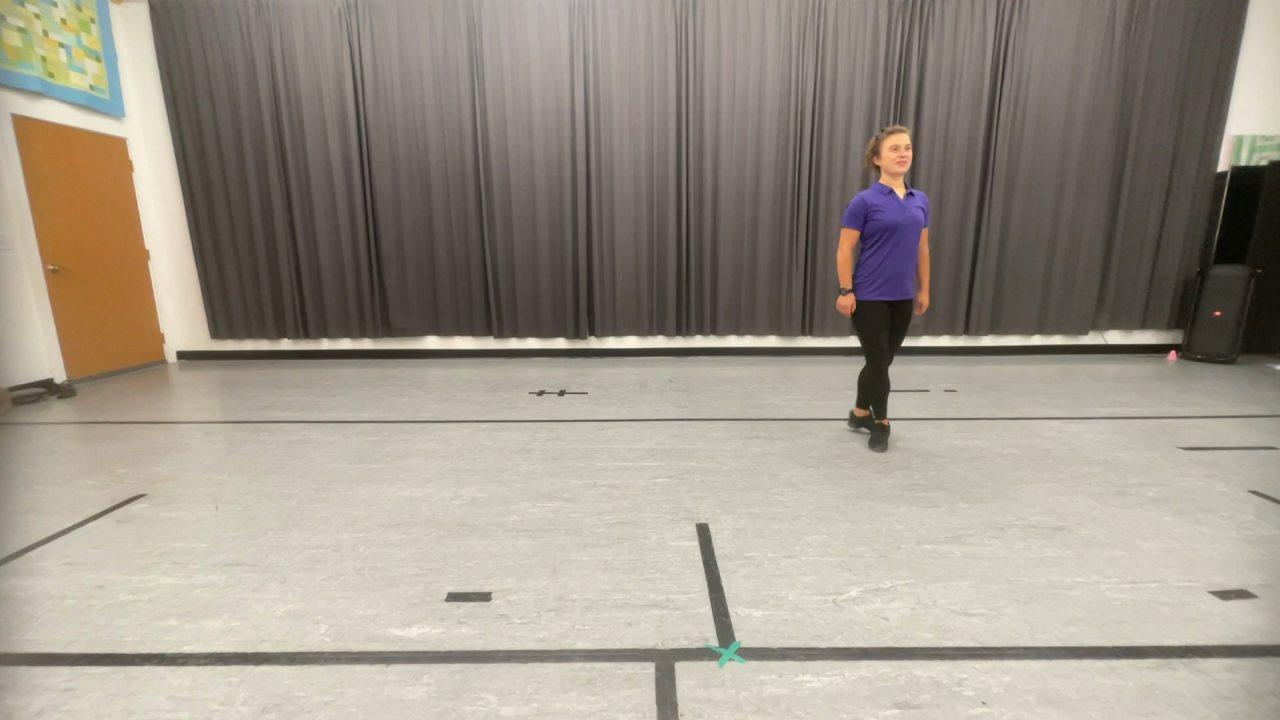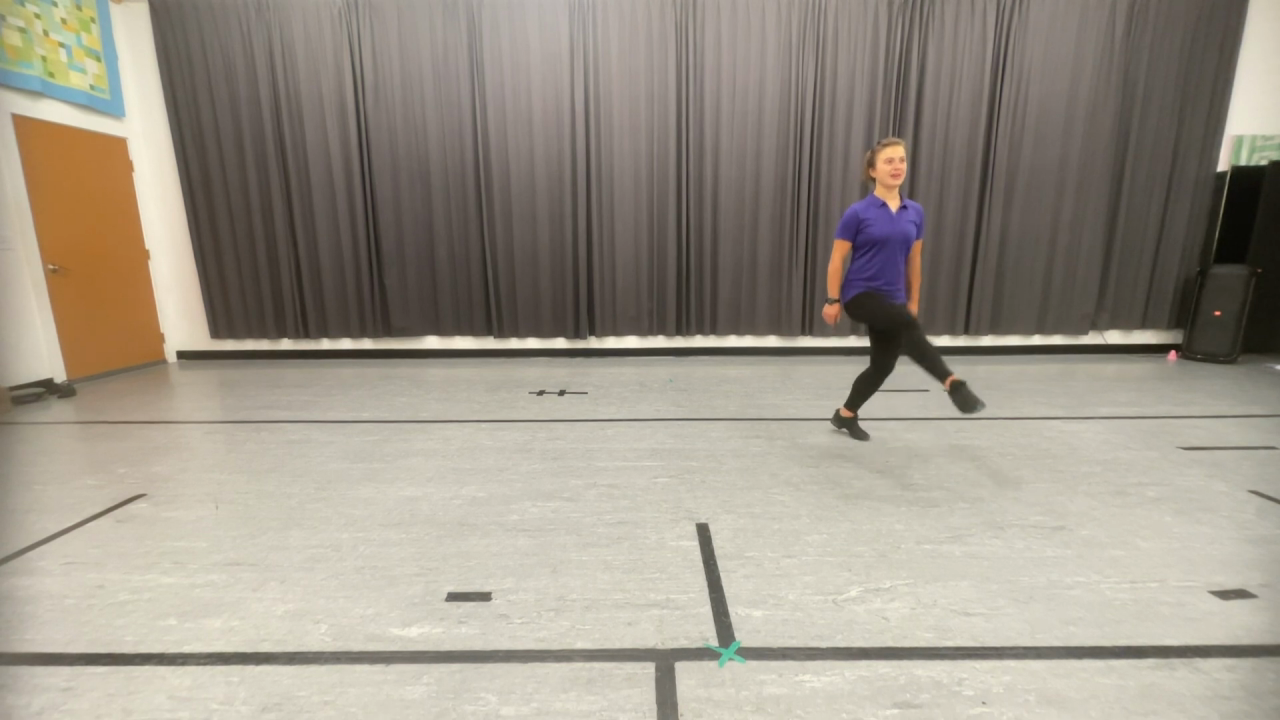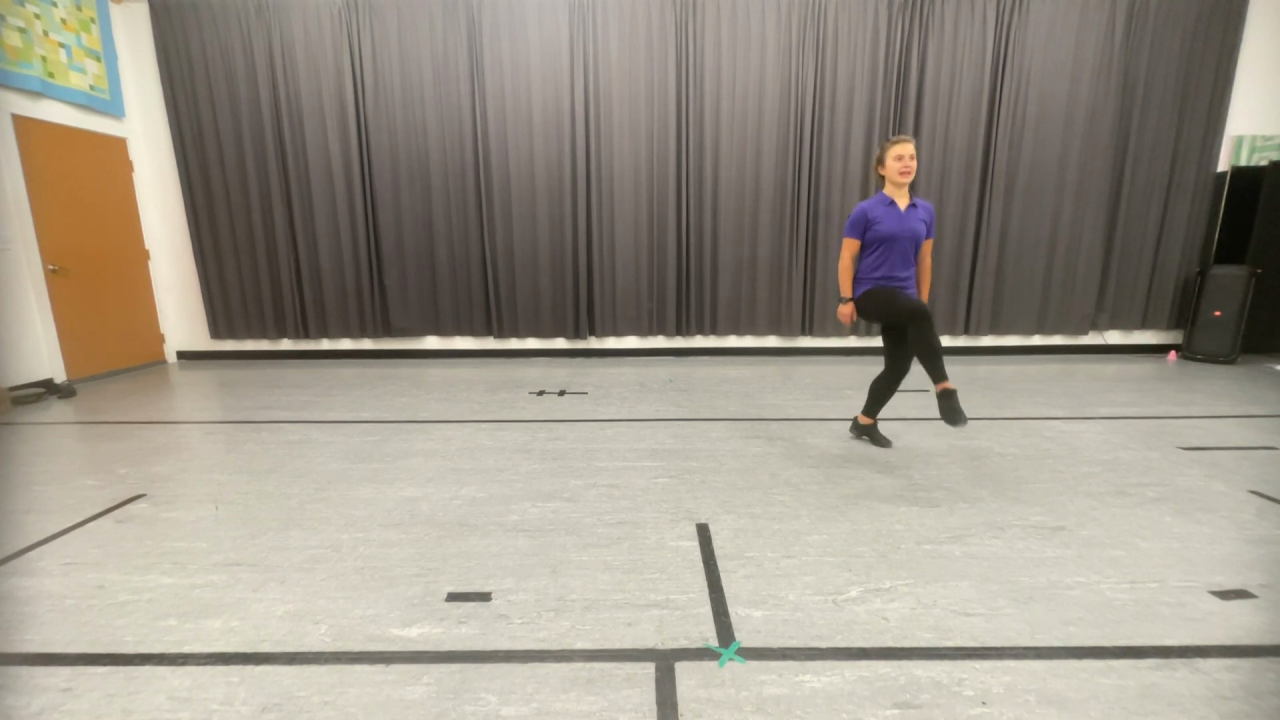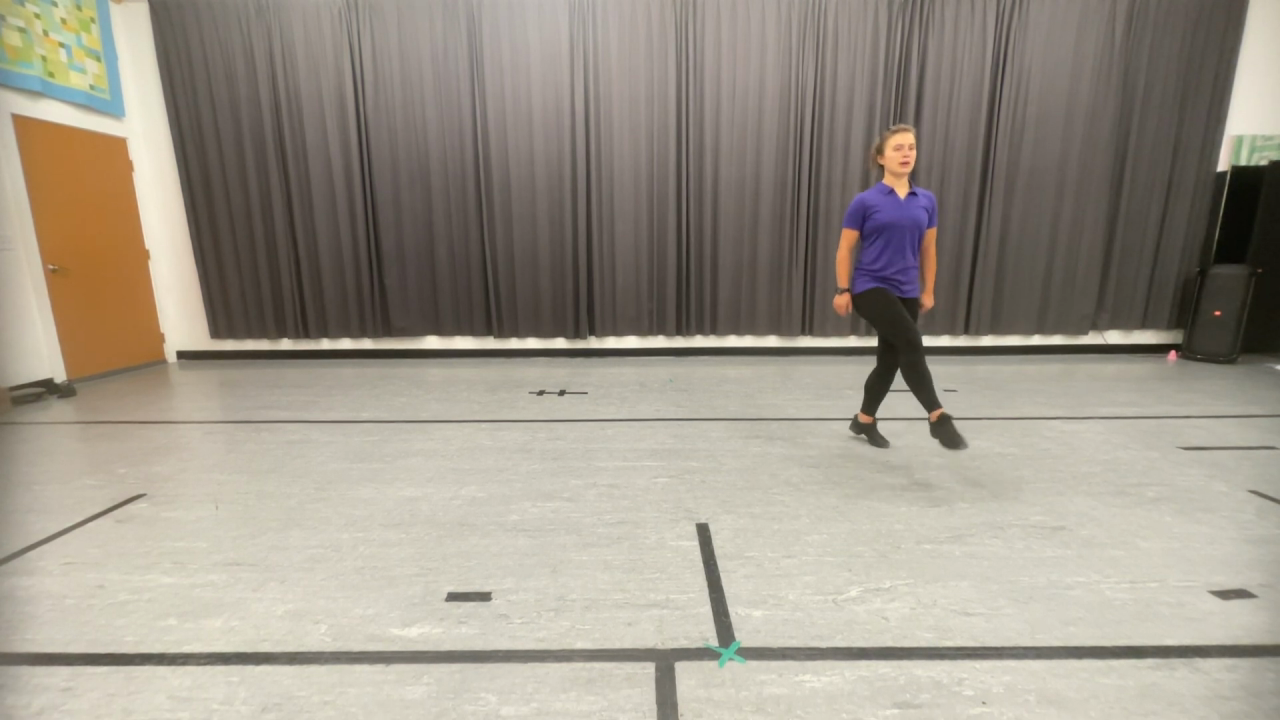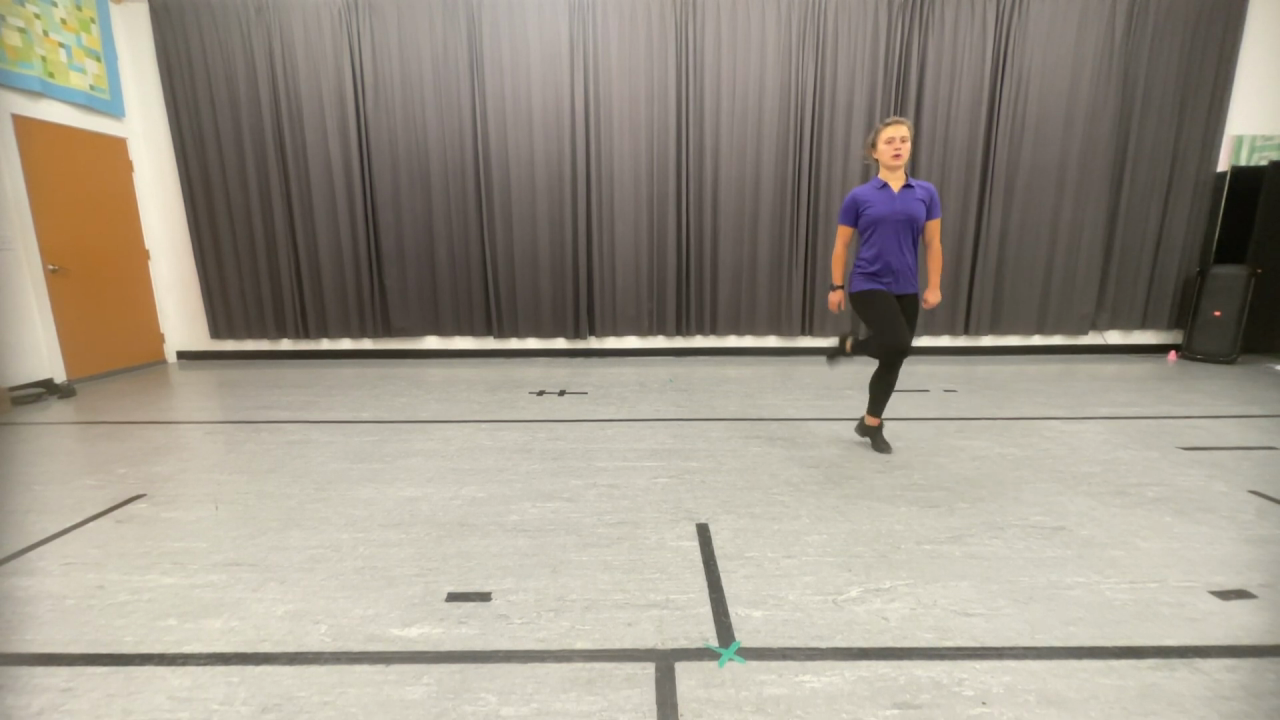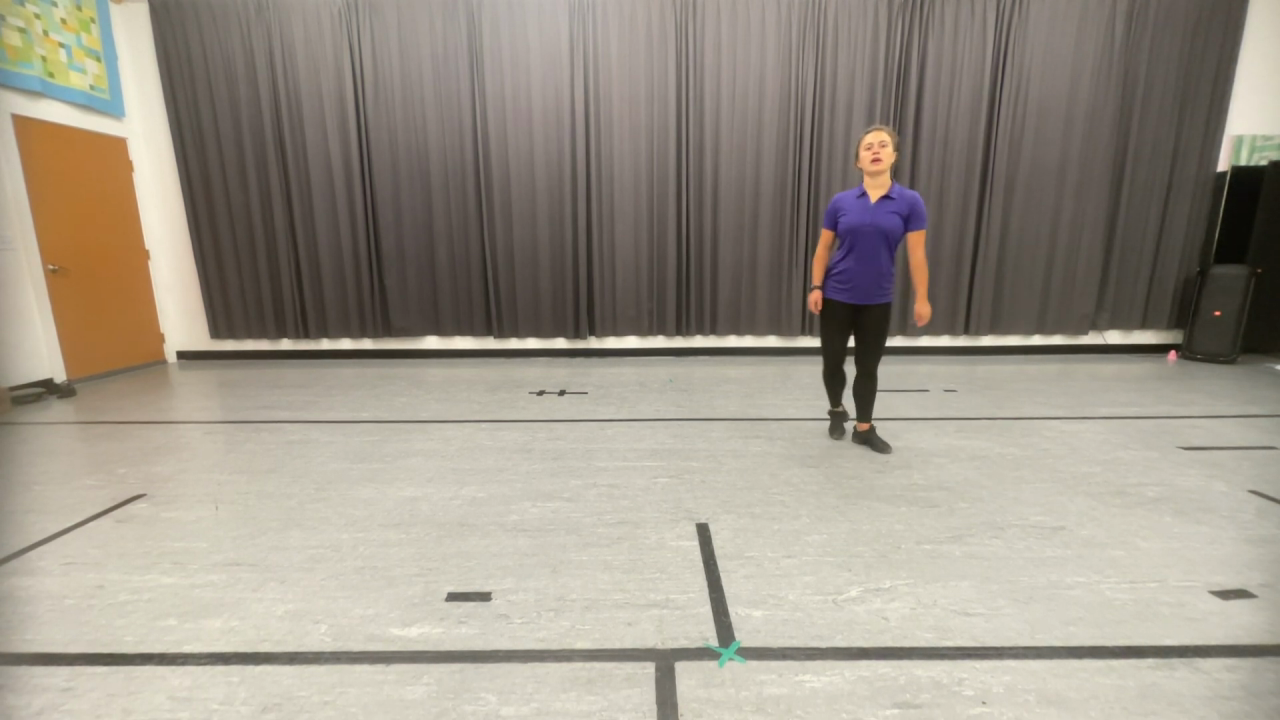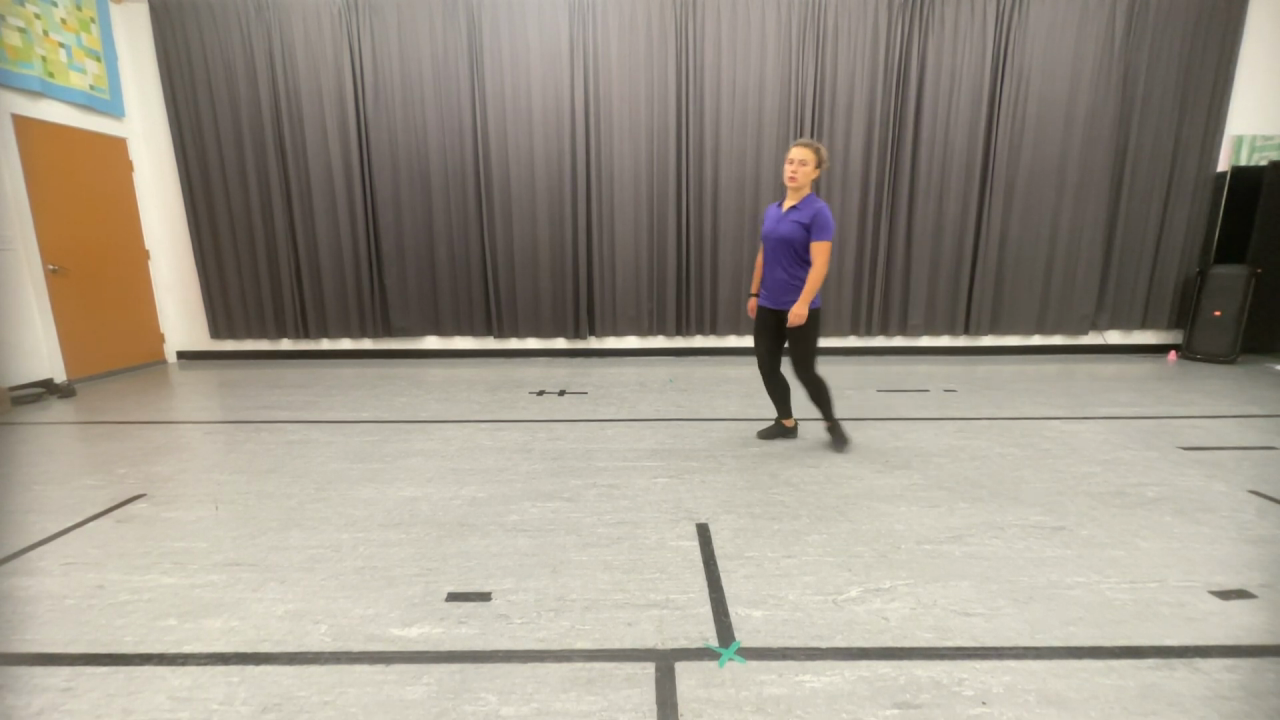
dt=0.5s
person 1, frame 1
left shoulder: (920, 201)
right shoulder: (865, 201)
left elbow: (922, 249)
right elbow: (845, 249)
left wrist: (923, 290)
right wrist: (845, 291)
left hip: (902, 296)
right hip: (869, 296)
left knee: (884, 359)
right knee: (877, 358)
left ankle: (861, 412)
right ankle: (881, 423)
person 1, frame 2
left shoulder: (914, 213)
right shoulder: (858, 213)
left elbow: (913, 260)
right elbow: (837, 260)
left wrist: (912, 300)
right wrist: (832, 300)
left hip: (893, 299)
right hip: (860, 295)
left knee: (882, 365)
right knee: (907, 327)
left ankle: (846, 414)
right ankle: (953, 385)
person 1, frame 3
left shoulder: (925, 212)
right shoulder: (866, 211)
left elbow: (924, 259)
right elbow: (847, 259)
left wrist: (923, 299)
right wrist: (846, 300)
left hip: (901, 297)
right hip: (871, 294)
left knee: (898, 366)
right knee: (921, 316)
left ankle: (864, 422)
right ankle: (945, 389)
person 1, frame 4
left shoulder: (926, 202)
right shoulder: (865, 201)
left elbow: (928, 249)
right elbow: (845, 249)
left wrist: (928, 291)
right wrist: (842, 290)
left hip: (906, 292)
right hip: (871, 288)
left knee: (889, 361)
right knee: (910, 342)
left ankle: (864, 421)
right ankle: (938, 417)
person 1, frame 5
left shoulder: (926, 193)
right shoulder: (859, 196)
left elbow: (933, 243)
right elbow: (842, 245)
left wrist: (933, 286)
right wrist: (837, 287)
left hip: (906, 291)
right hip: (868, 286)
left knee: (894, 360)
right knee: (897, 345)
left ankle: (871, 422)
right ankle: (850, 345)
person 1, frame 6
left shoulder: (910, 202)
right shoulder: (840, 202)
left elbow: (916, 253)
right elbow: (824, 248)
left wrist: (922, 298)
right wrist: (816, 287)
left hip: (877, 300)
right hip: (838, 295)
left knee: (868, 365)
right knee: (832, 359)
left ankle: (864, 428)
right ankle: (837, 411)
person 1, frame 7
left shoulder: (817, 212)
right shoulder: (771, 211)
left elbow: (820, 265)
left wrist: (802, 305)
right wrist: (754, 293)
left hip: (799, 306)
right hip: (770, 304)
left knee: (804, 370)
right knee: (766, 366)
left ankle: (833, 423)
right ankle: (786, 422)
